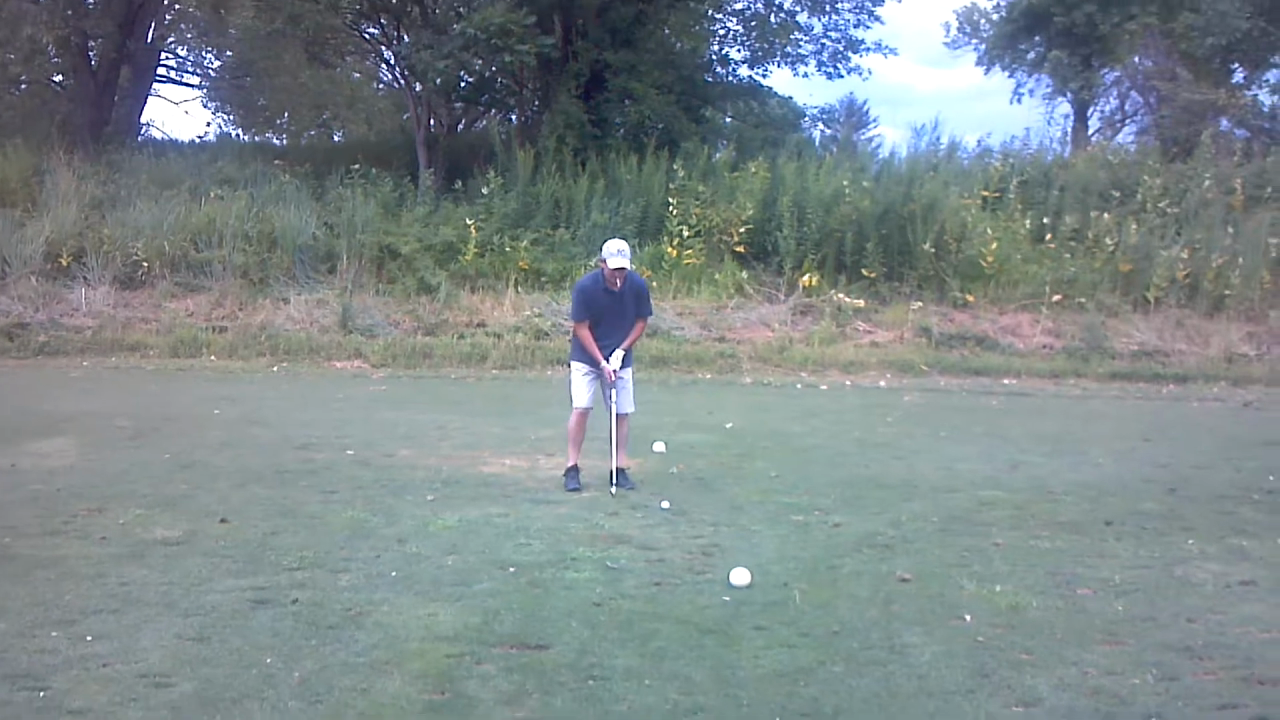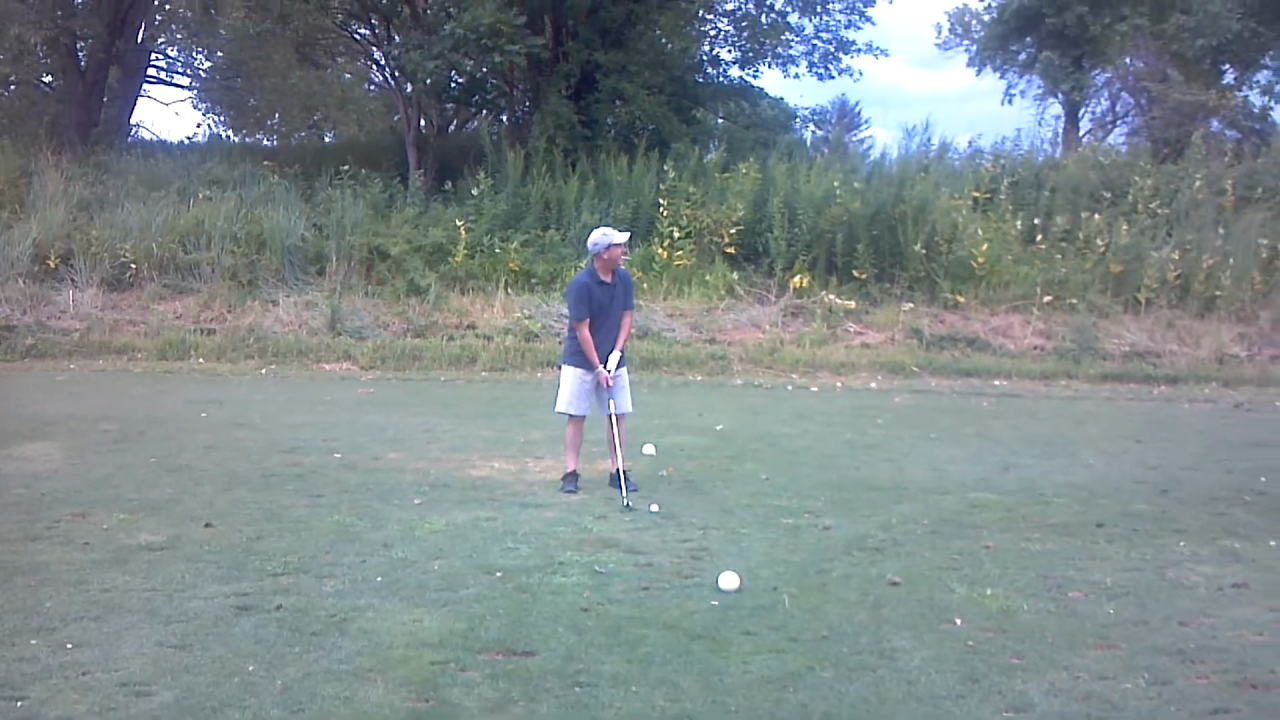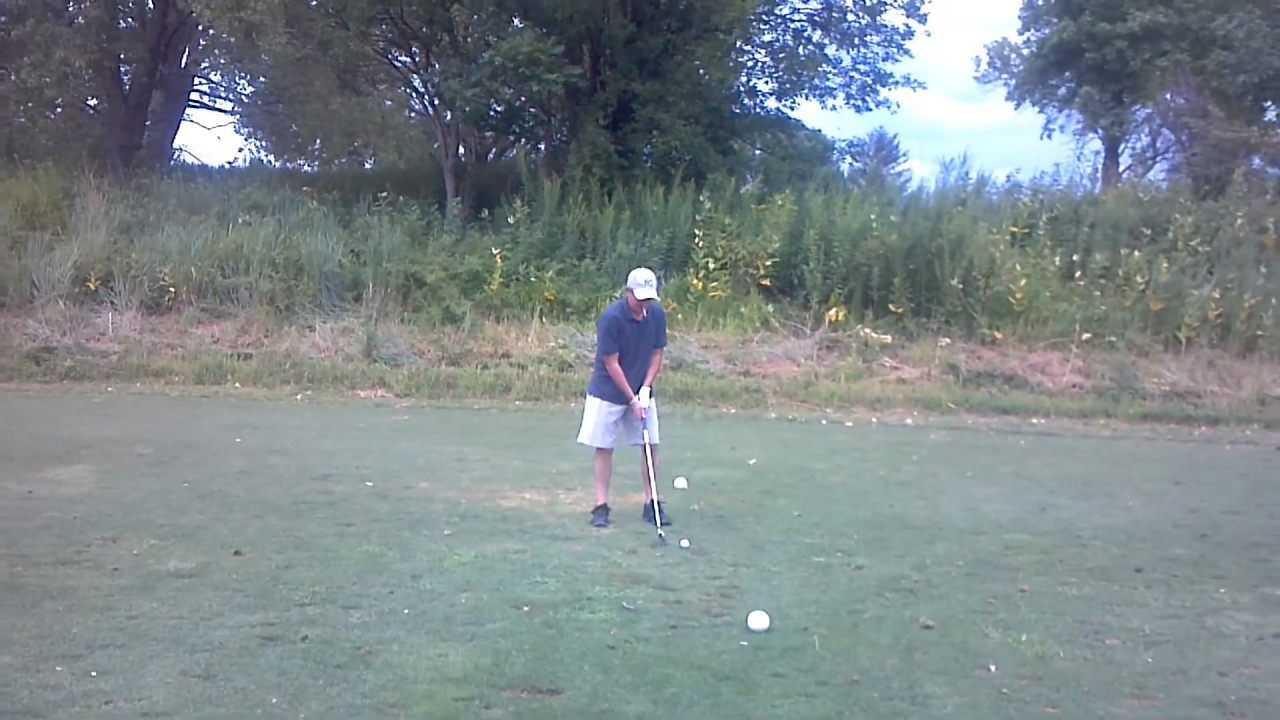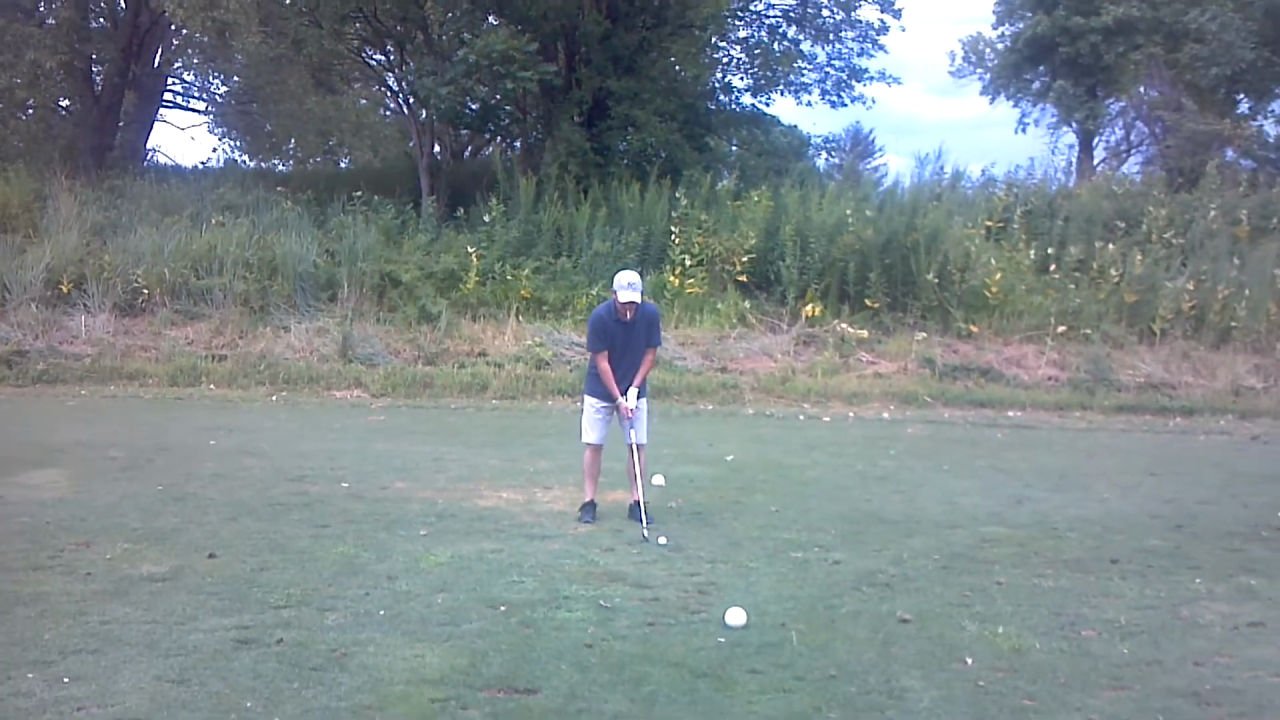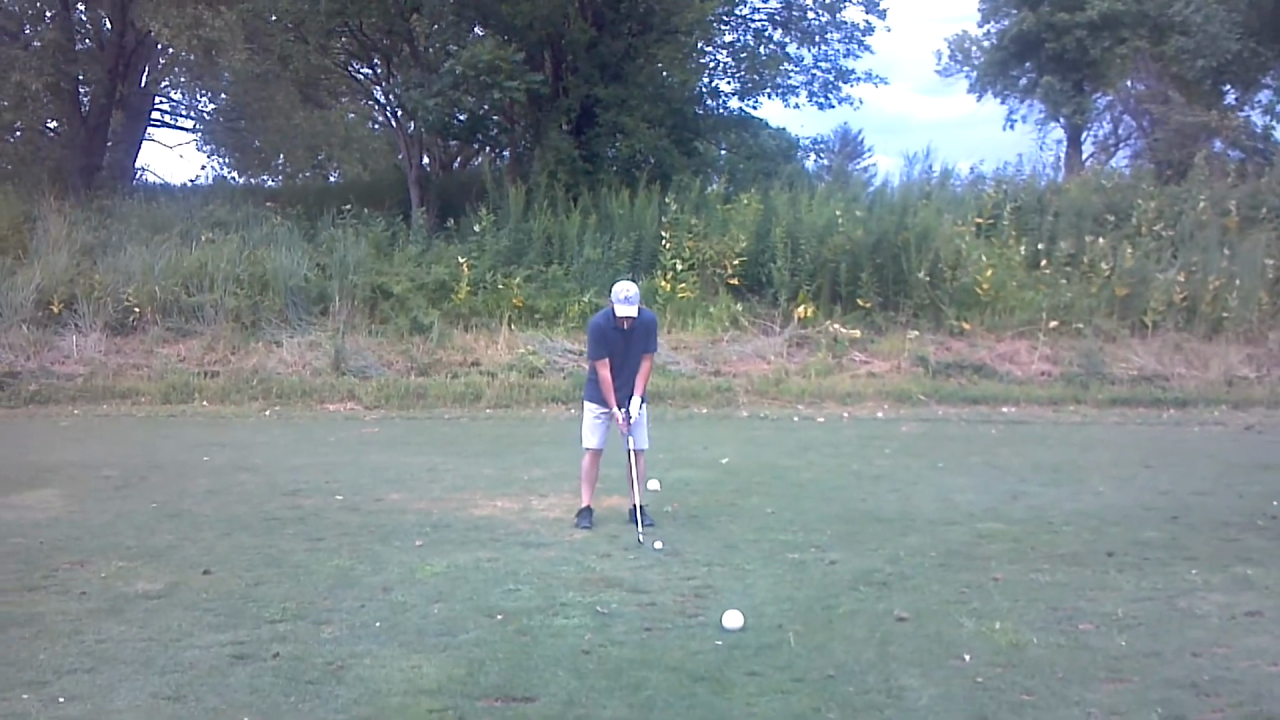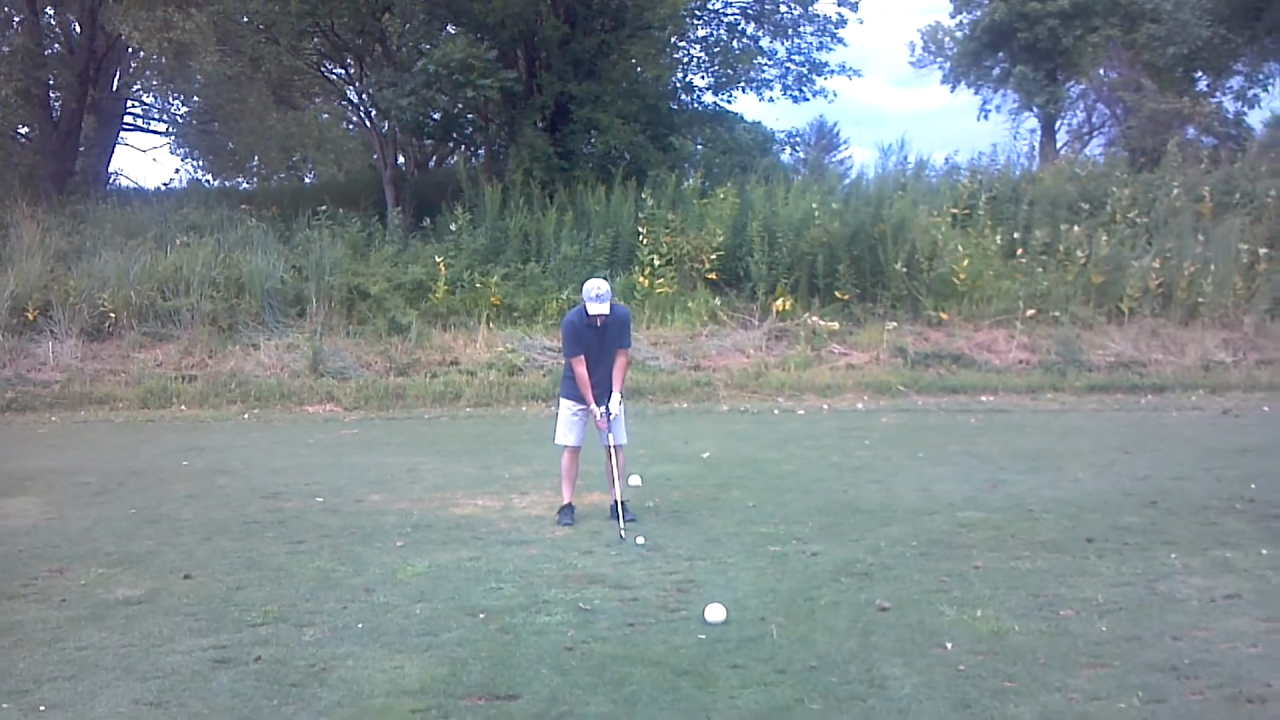
dt=0.7s
person 1, frame 1
left shoulder: (638, 285)
right shoulder: (585, 286)
left elbow: (641, 322)
right elbow: (581, 329)
left wrist: (620, 351)
right wrist: (601, 362)
left hip: (620, 358)
right hip: (586, 358)
left knee: (622, 414)
right knee: (580, 409)
left ankle: (619, 469)
right ankle: (572, 468)
person 1, frame 2
left shoulder: (624, 279)
right shoulder: (581, 284)
left elbow: (626, 317)
right elbow: (581, 330)
left wrist: (616, 353)
right wrist: (597, 367)
left hip: (614, 360)
right hip: (581, 362)
left knee: (618, 415)
right knee: (576, 416)
left ankle: (617, 471)
right ankle: (570, 473)
person 1, frame 3
left shoulder: (658, 315)
right shoulder: (611, 317)
left elbow: (657, 354)
right elbow: (611, 363)
left wrist: (646, 389)
right wrist: (631, 399)
left hip: (641, 392)
right hip: (608, 393)
left knee: (650, 445)
right knee: (604, 448)
left ankle: (651, 503)
right ankle: (601, 506)
person 1, frame 4
left shoulder: (651, 314)
right shoulder: (599, 317)
left elbow: (650, 354)
right elbow: (601, 362)
left wrist: (634, 389)
right wrist: (618, 399)
left hip: (634, 390)
right hip: (600, 391)
left knee: (638, 445)
right knee: (594, 445)
left ankle: (636, 502)
right ankle: (589, 502)
person 1, frame 5
left shoulder: (649, 321)
right shoulder: (598, 324)
left elbow: (646, 361)
right elbow: (603, 369)
left wrist: (636, 398)
right wrist: (613, 409)
left hip: (633, 396)
right hip: (599, 397)
left knee: (637, 450)
right knee: (593, 450)
left ankle: (636, 506)
right ankle: (585, 508)
person 1, frame 6
left shoulder: (622, 316)
right shoulder: (571, 322)
left elbow: (621, 357)
right elbow: (579, 366)
left wrist: (616, 393)
right wrist: (591, 405)
left hip: (609, 393)
right hip: (576, 394)
left knee: (615, 446)
right knee: (571, 447)
left ankle: (618, 502)
right ankle: (566, 505)
